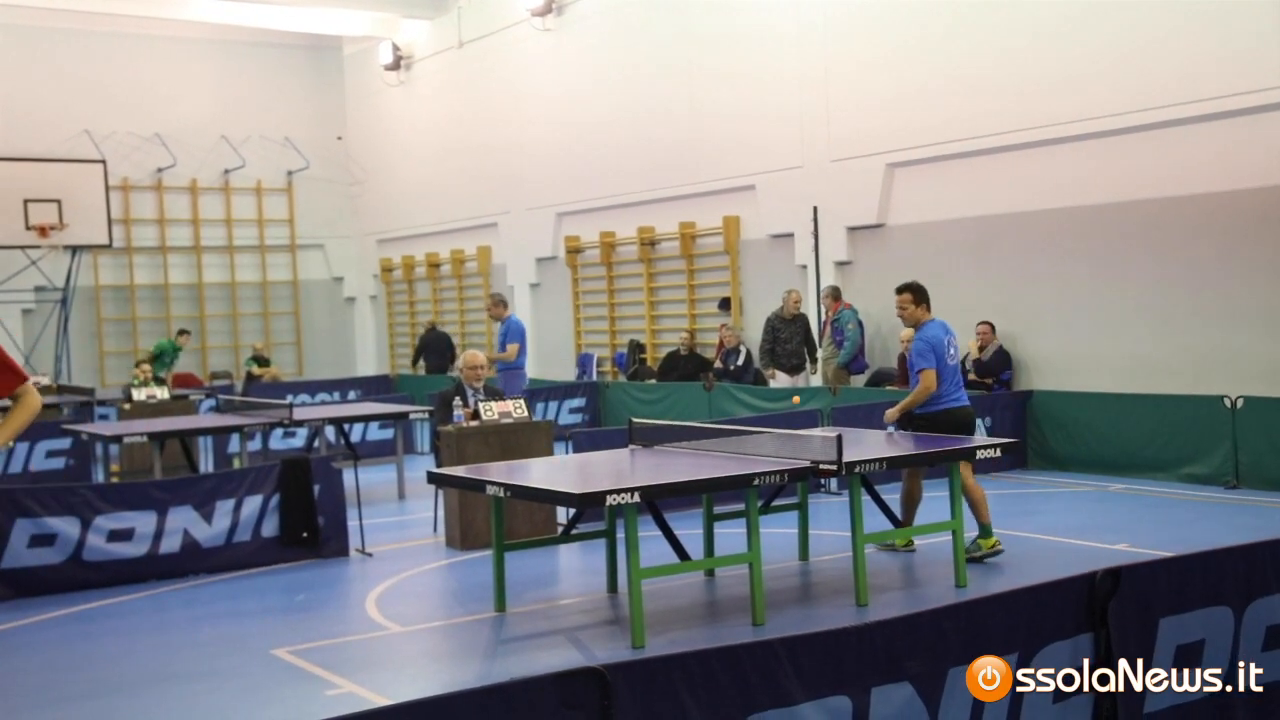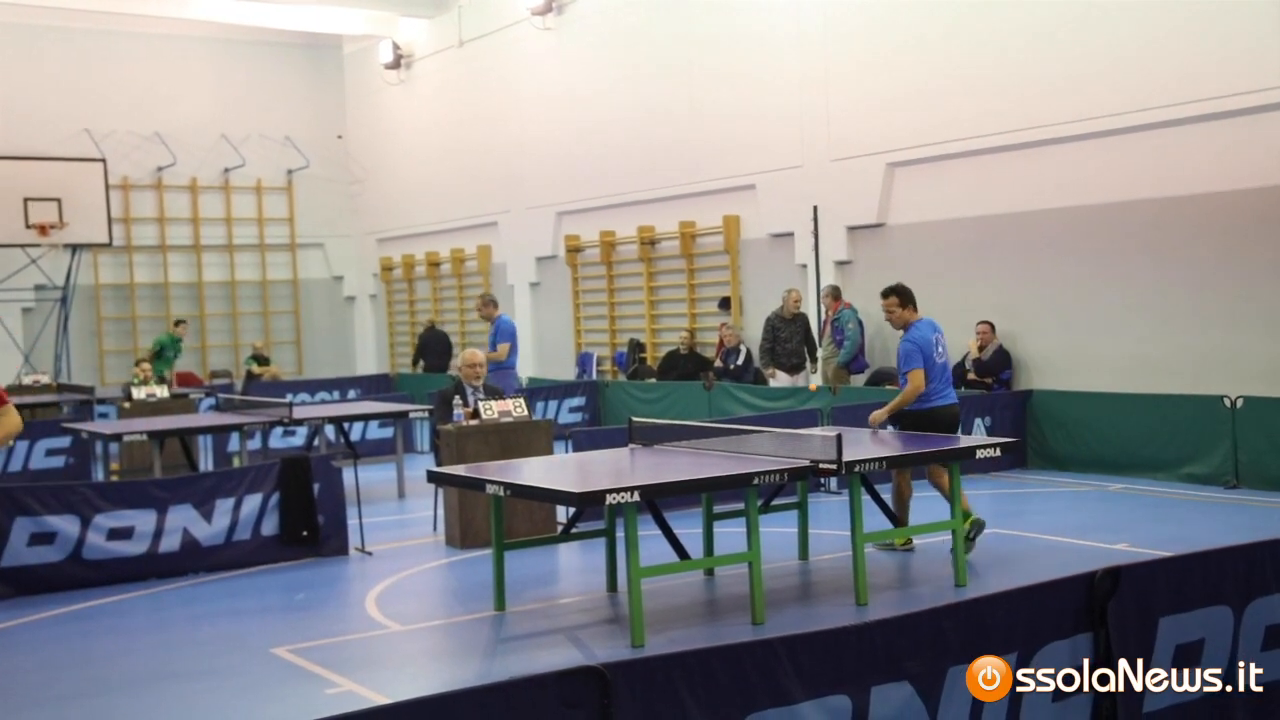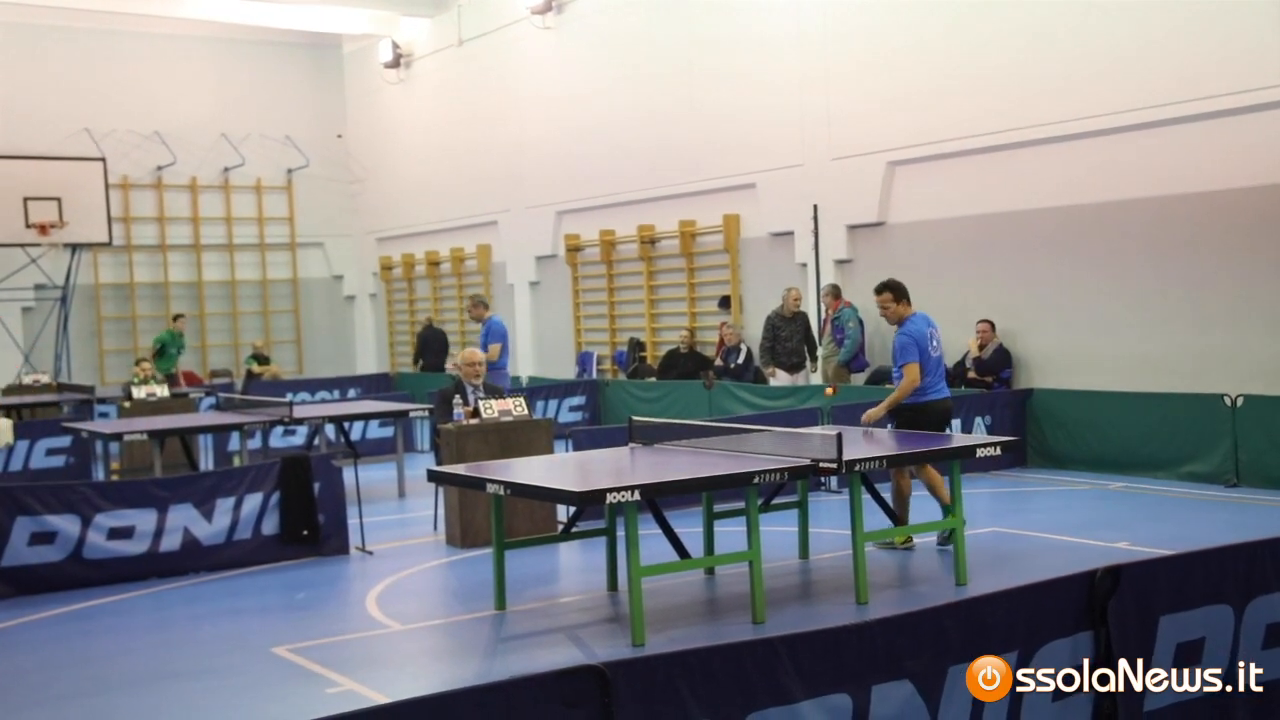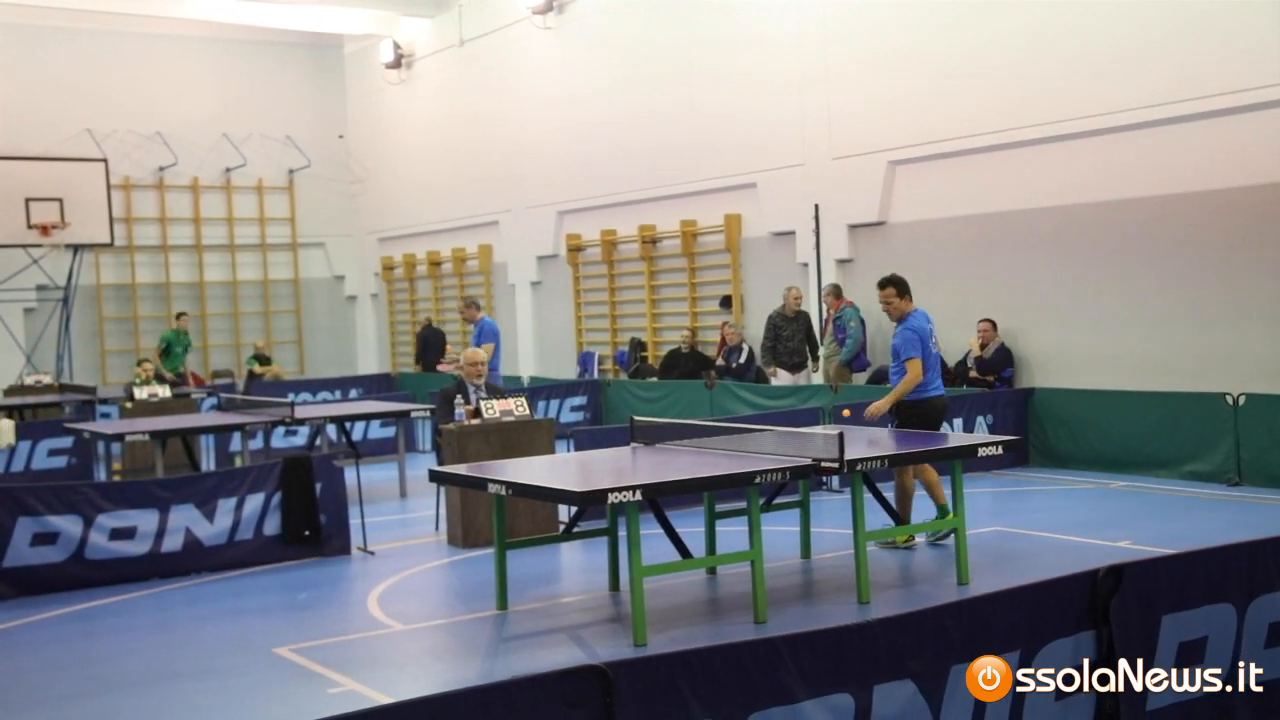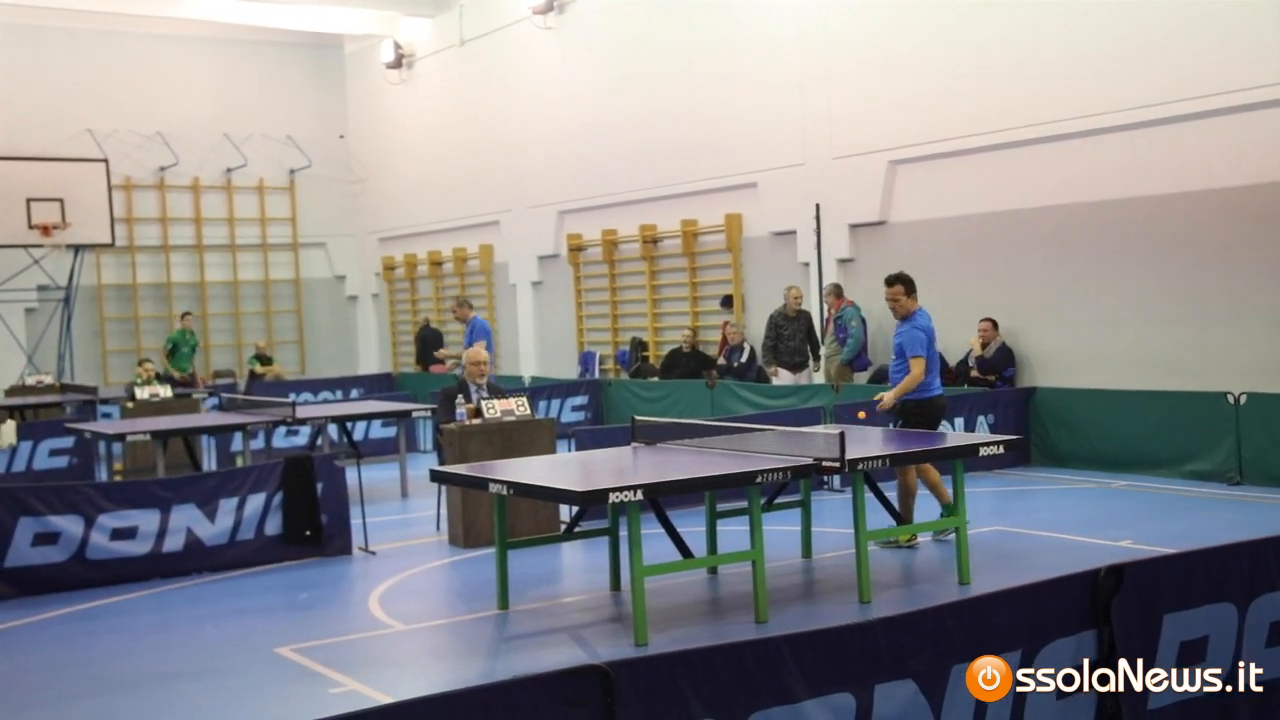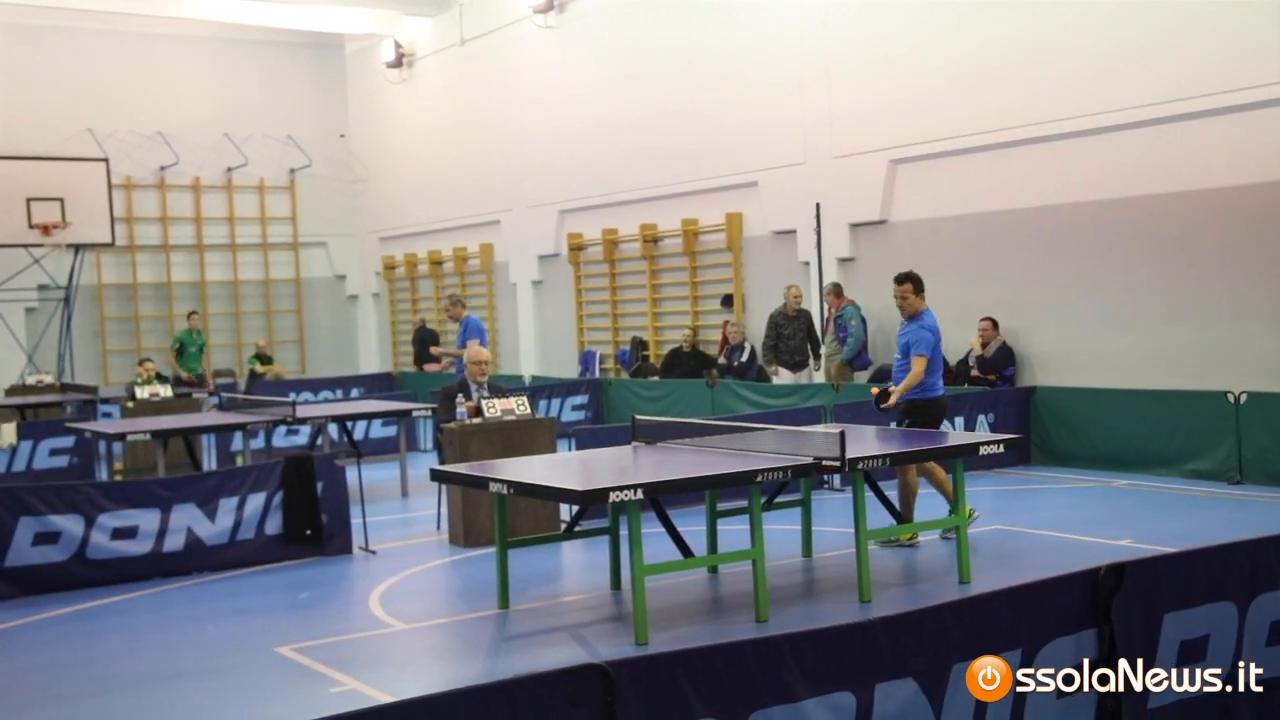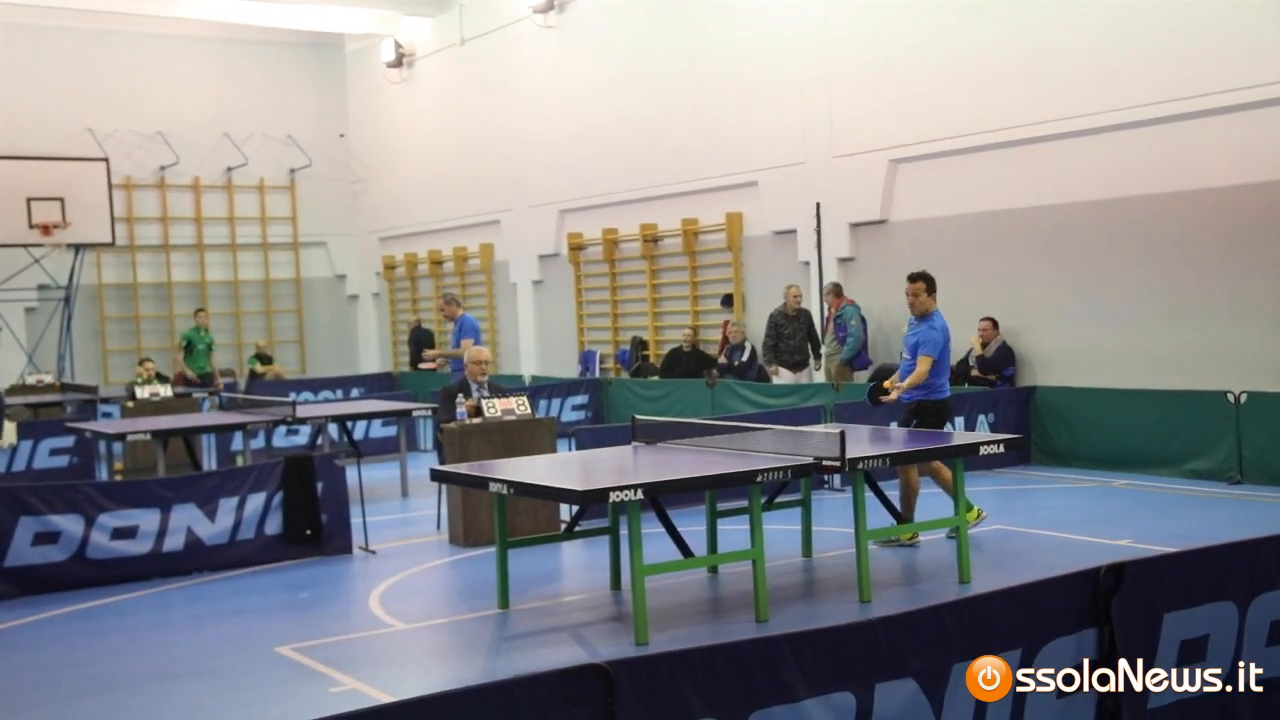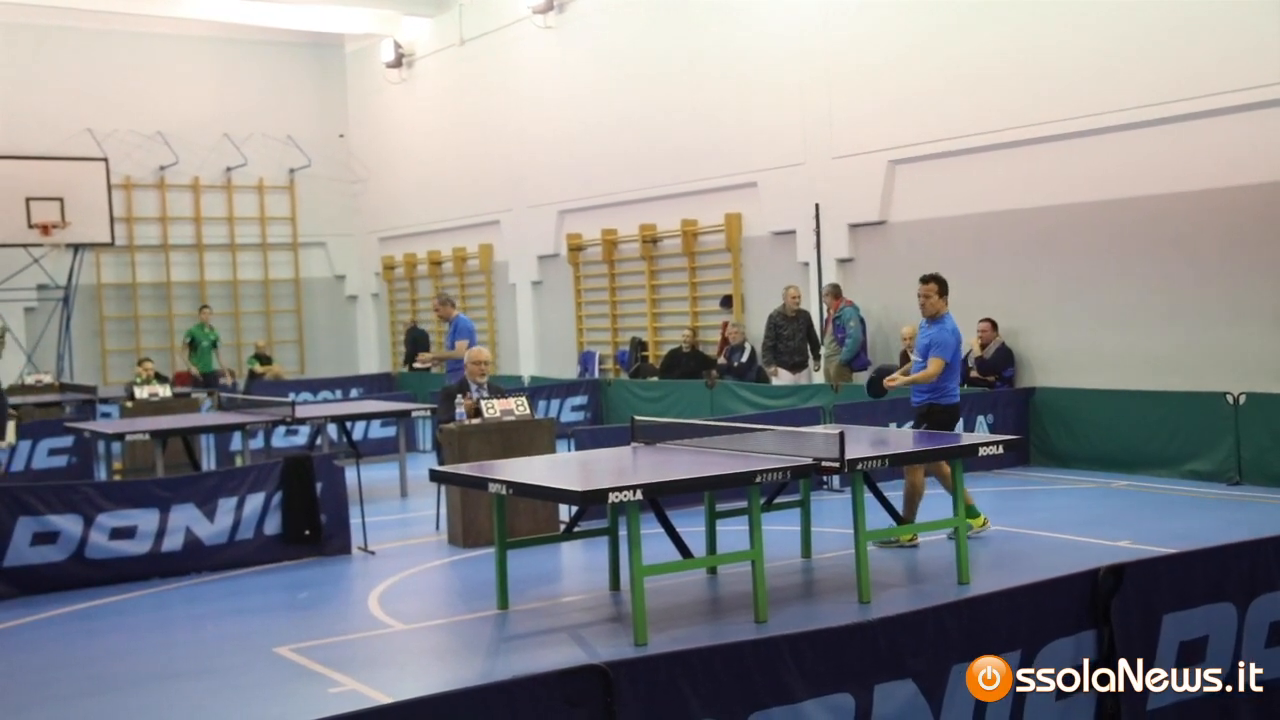
dt=0.1s
person 1, frame 1
left shoulder: (922, 341)
right shoulder: (944, 329)
left elbow: (928, 387)
left wrist: (898, 410)
left hip: (935, 417)
right hip: (961, 412)
left knee: (913, 474)
right knee: (964, 477)
left ankle: (903, 536)
right ankle: (987, 537)
person 1, frame 2
left shoulder: (911, 341)
right shoulder: (932, 327)
left elbow: (916, 387)
left wrist: (887, 412)
left hip: (925, 414)
right hip: (949, 409)
left knee: (901, 472)
right knee: (939, 474)
left ankle: (901, 536)
right ankle: (968, 519)
person 1, frame 3
left shoulder: (906, 335)
right shoulder: (925, 321)
left elbow: (911, 380)
left wrist: (882, 409)
left hip: (919, 408)
right hip: (941, 403)
left knee: (899, 469)
right knee: (921, 465)
left ankle: (901, 534)
right ankle: (948, 511)
person 1, frame 4
left shoulder: (908, 331)
right shoulder: (922, 317)
left elbow: (914, 375)
left wrist: (888, 402)
left hip: (917, 405)
right hip: (933, 400)
left knee: (902, 465)
right knee: (917, 463)
left ankle: (903, 532)
right ankle: (944, 514)
person 1, frame 5
left shoulder: (913, 329)
right shoulder: (918, 318)
left elbow: (917, 373)
left wrist: (894, 395)
right wrist: (893, 391)
left hip: (918, 404)
right hip: (930, 401)
left knee: (903, 465)
right knee: (918, 463)
left ankle: (906, 531)
right ankle: (951, 511)
person 1, frame 6
left shoulder: (922, 328)
right shoulder: (910, 320)
left elbow: (918, 371)
left wrist: (899, 393)
right wrist: (895, 385)
left hip: (921, 403)
right hip: (924, 402)
left knee: (904, 463)
right knee: (921, 462)
left ankle: (906, 530)
right ankle: (959, 509)
person 1, frame 7
left shoulder: (932, 329)
right shoulder: (917, 321)
left elbow: (923, 370)
left wrist: (902, 388)
right wrist: (895, 377)
left hip: (927, 404)
right hip: (925, 402)
left knee: (906, 463)
right knee: (928, 461)
left ankle: (906, 530)
right ankle: (968, 510)
person 1, frame 8
left shoulder: (944, 331)
right shoulder: (927, 325)
left elbow: (932, 372)
left wrist: (904, 381)
right wrist: (901, 373)
left hip: (938, 407)
right hip: (932, 405)
left knee: (913, 465)
right knee: (936, 464)
left ankle: (906, 531)
right ankle: (974, 517)
